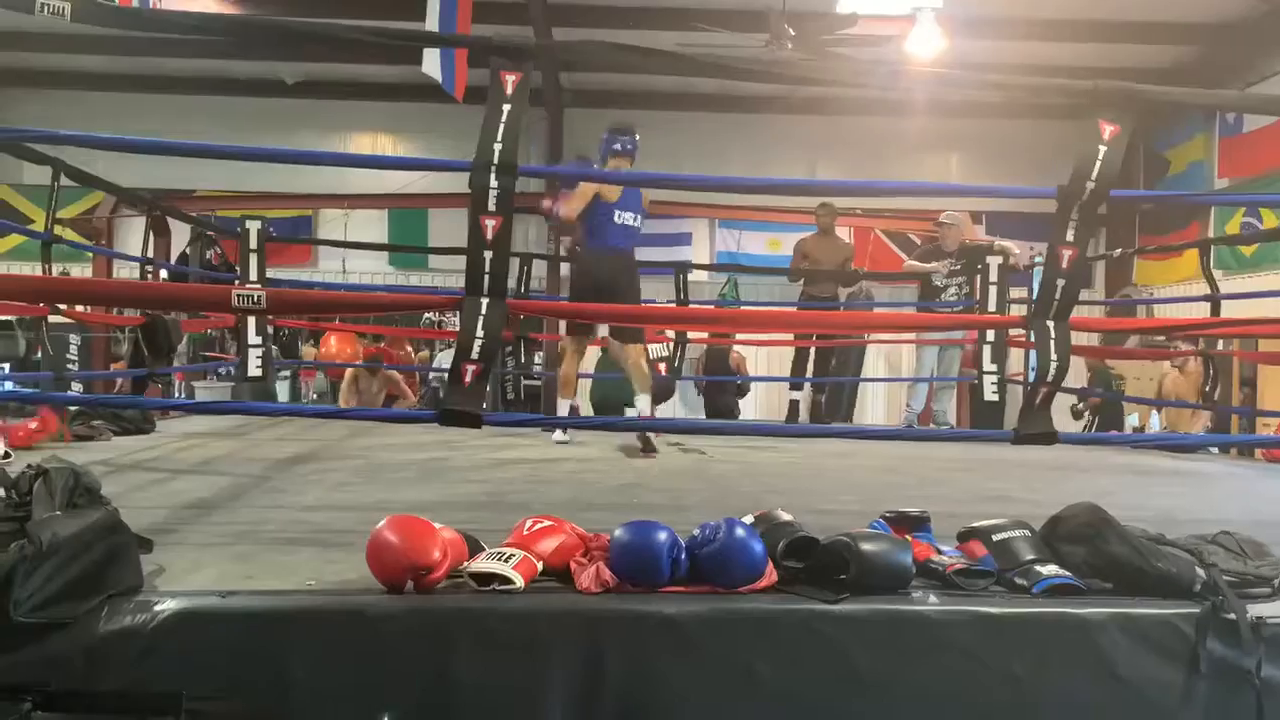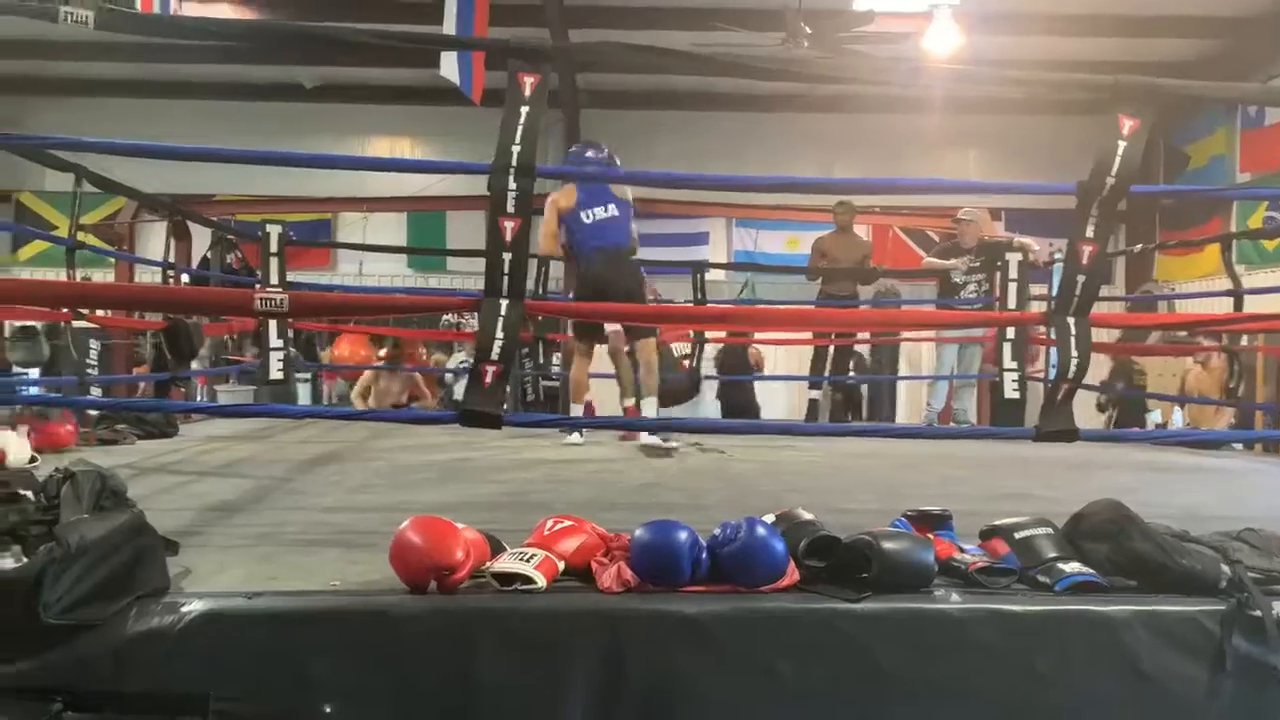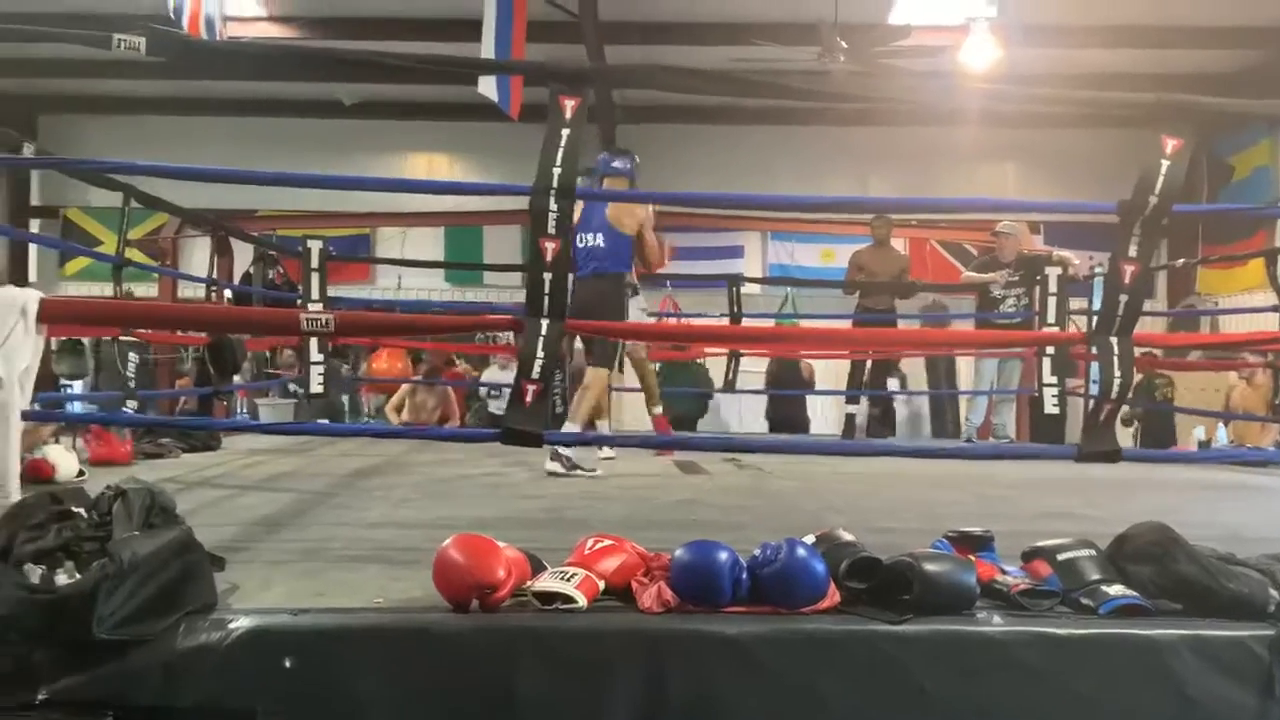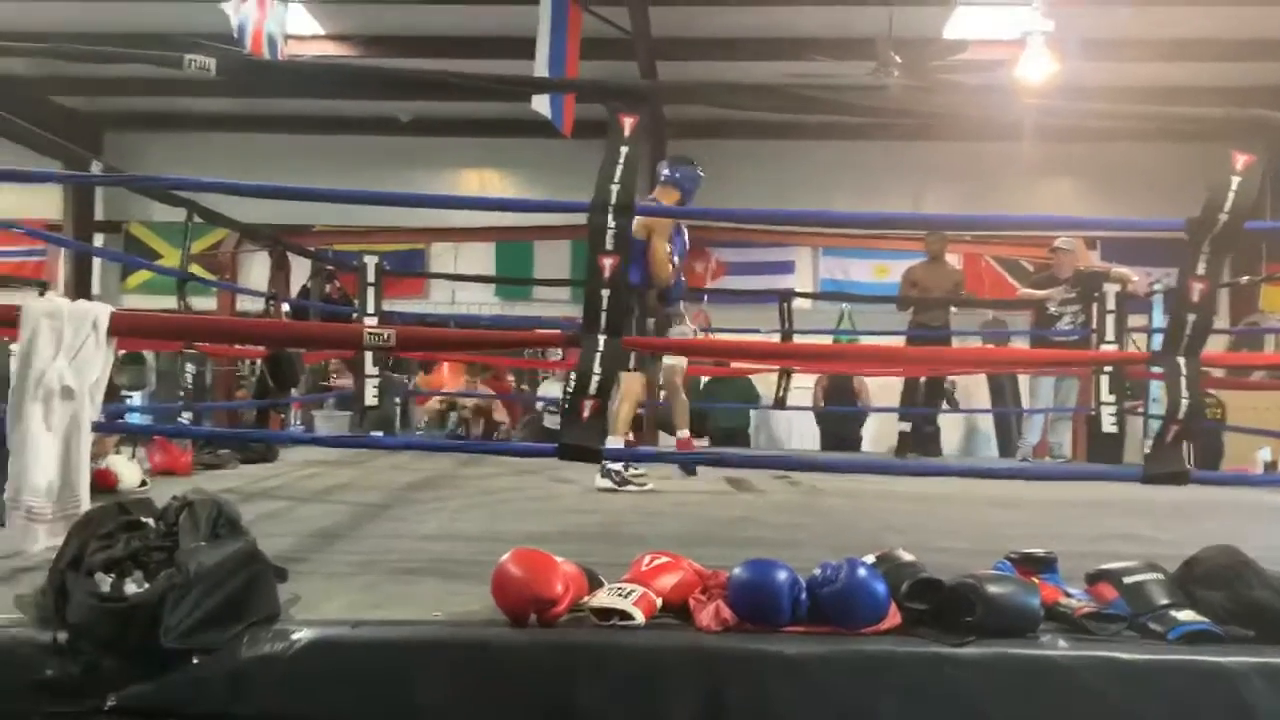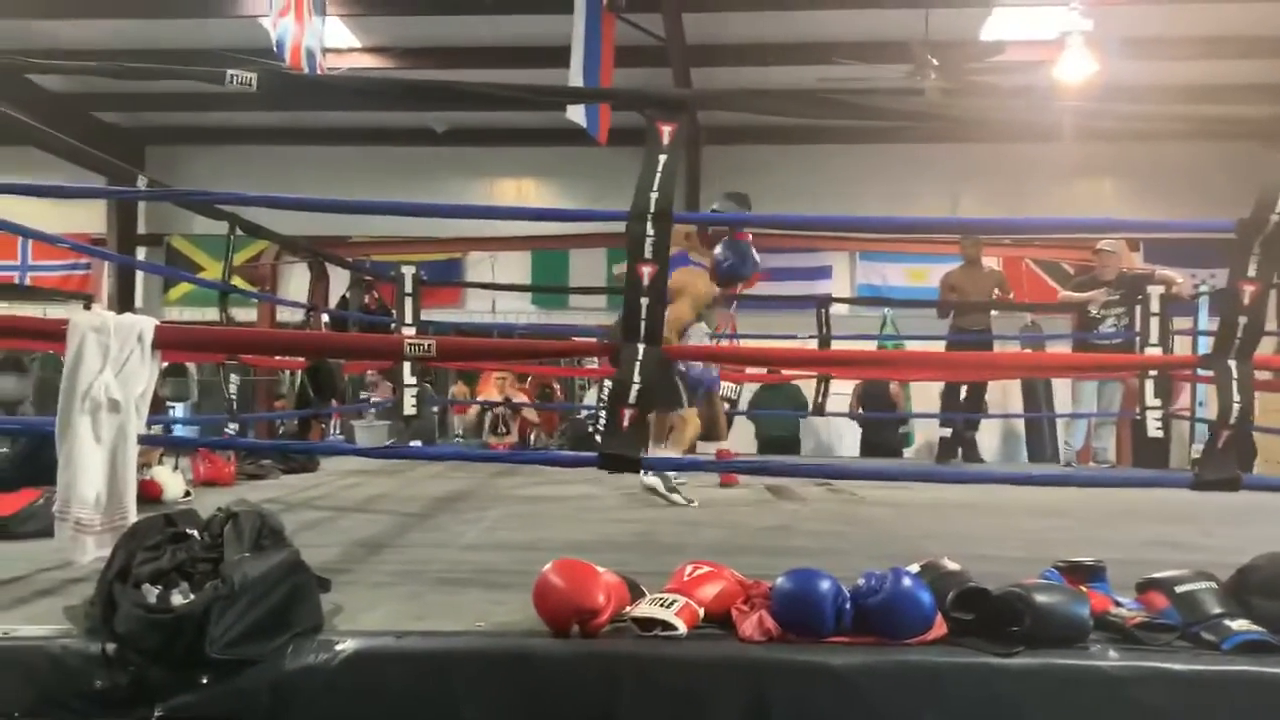
dt=0.4s
person 1, frame 1
left shoulder: (599, 177)
right shoulder: (641, 191)
left elbow: (568, 213)
left wrist: (555, 205)
left hip: (591, 264)
right hip: (624, 267)
left knee: (573, 347)
right knee: (633, 350)
left ankle: (562, 424)
right ankle: (644, 418)
person 1, frame 2
left shoulder: (559, 198)
right shoulder: (622, 188)
left elbow: (546, 247)
left hip: (589, 271)
right hip: (624, 267)
left knee: (582, 352)
right knee: (645, 347)
left ankle: (575, 427)
person 1, frame 3
left shoulder: (576, 207)
right shoulder: (636, 210)
right elbow: (653, 259)
right wrist: (648, 223)
left hip: (580, 292)
right hip: (609, 292)
left knee: (595, 369)
right knee: (598, 376)
right ankle: (562, 449)
person 1, frame 4
right shoulder: (661, 218)
right elbow: (661, 277)
right wrist: (674, 263)
right hip: (627, 300)
left knee: (630, 381)
right knee: (632, 381)
left ankle: (618, 459)
right ankle: (610, 467)
person 1, frame 5
left shoulder: (679, 245)
right shoulder: (702, 287)
right elbow: (667, 335)
right wrist: (691, 369)
left hip: (623, 336)
right knee: (689, 421)
right ankle: (660, 472)
person 2, frame 1
left shoulder: (846, 248)
right shoulder: (804, 244)
right elbow: (791, 276)
right wrist: (801, 271)
left hip: (832, 303)
right hip: (808, 301)
left knee: (825, 356)
right knee: (801, 353)
left ankle: (817, 408)
right ankle: (794, 407)
person 2, frame 2
left shoulder: (865, 246)
right shoulder: (822, 242)
left elbow: (865, 279)
right elbow: (809, 275)
left wrist: (875, 274)
right wrist: (820, 269)
left hip: (850, 301)
right hip: (826, 299)
left knee: (844, 355)
right knee: (820, 352)
right ankle: (813, 406)
person 2, frame 3
left shoulder: (902, 259)
right shoulder: (859, 256)
left elbow: (903, 293)
right elbow: (847, 289)
left wrist: (913, 287)
right wrist: (857, 283)
left hip: (888, 316)
right hip: (864, 314)
left knee: (882, 369)
right knee: (857, 366)
left ankle: (874, 422)
right ankle: (850, 421)
person 2, frame 4
left shoulder: (956, 274)
right shoulder: (913, 272)
left elbow: (960, 301)
right elbow: (901, 305)
right wrist: (911, 298)
left hip: (942, 332)
right hip: (918, 330)
left knee: (936, 385)
right knee: (912, 383)
left ankle: (927, 438)
right ankle: (904, 438)
person 2, frame 5
left shoulder: (996, 276)
right shoulder: (951, 277)
left elbow: (1009, 300)
right elbow: (941, 313)
left wrist: (1001, 300)
right wrist: (949, 304)
left hip: (983, 336)
right hip: (958, 335)
left knee: (978, 390)
right knee: (952, 388)
left ankle: (968, 444)
right ankle: (945, 444)
person 3, frame 1
left shoulder: (970, 250)
right shoulder: (928, 251)
left elbow: (1000, 245)
right elbow: (907, 266)
left wrist: (1015, 252)
right wrist: (931, 267)
left knee: (949, 375)
right knee: (923, 371)
left ankle: (940, 415)
right ankle: (911, 414)
person 3, frame 2
left shoulder: (989, 247)
right shoulder: (947, 249)
left elbow: (1020, 241)
right elbow: (925, 263)
left wrist: (1034, 249)
right wrist: (950, 264)
left knee: (969, 373)
right knee: (943, 369)
left ankle: (961, 413)
right ankle: (931, 413)
person 3, frame 3
left shoulder: (1029, 261)
right shoulder: (985, 263)
left elbow: (1059, 255)
right elbow: (964, 278)
left wrist: (1074, 263)
right wrist: (989, 277)
left knee: (1009, 388)
right knee: (982, 384)
left ankle: (1000, 428)
right ankle: (970, 428)
person 3, frame 4
left shoulder: (1086, 278)
right shoulder: (1042, 280)
left elbow: (1117, 272)
right elbow: (1020, 294)
left wrist: (1133, 280)
right wrist: (1045, 294)
left knee: (1066, 407)
right knee: (1038, 403)
left ankle: (1057, 449)
right ankle: (1025, 448)
person 3, frame 5
left shoulder: (1130, 280)
right shoulder: (1084, 283)
left elbow: (1161, 274)
right elbow: (1062, 297)
left wrist: (1178, 281)
right wrist: (1088, 296)
right hip: (1088, 356)
left knee: (1109, 412)
right knee: (1081, 408)
left ankle: (1102, 454)
right ankle: (1069, 453)
